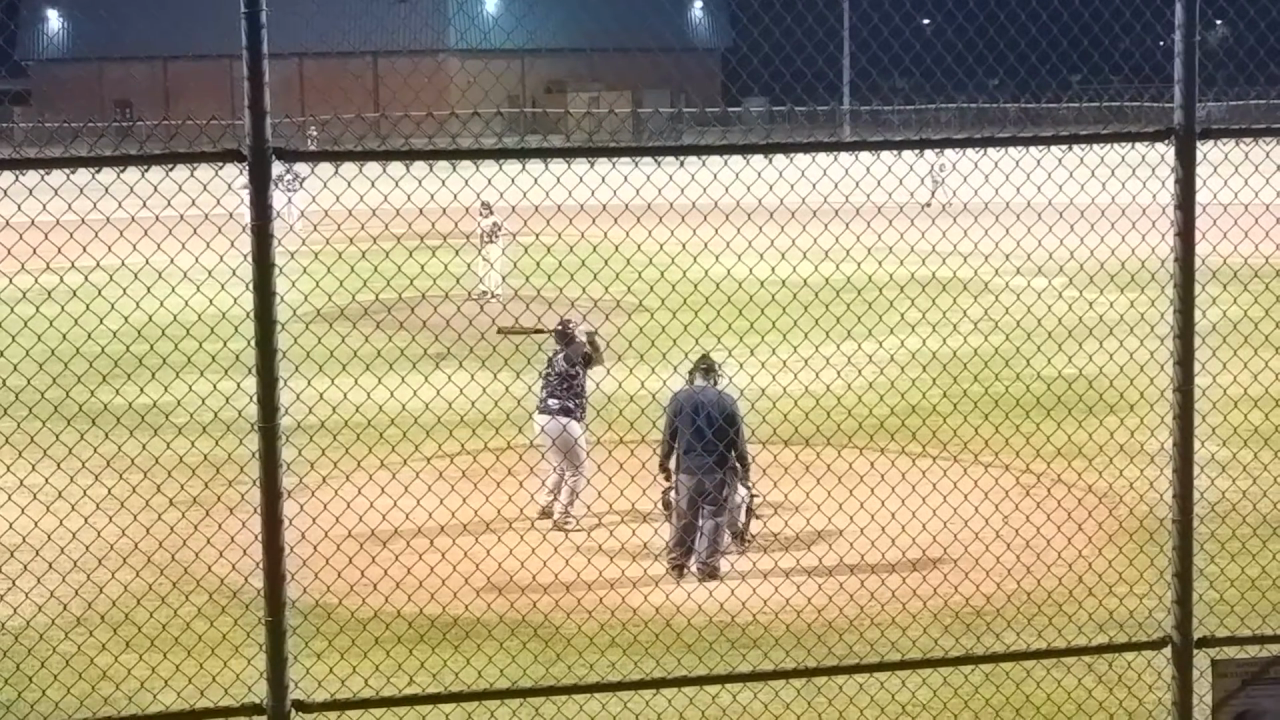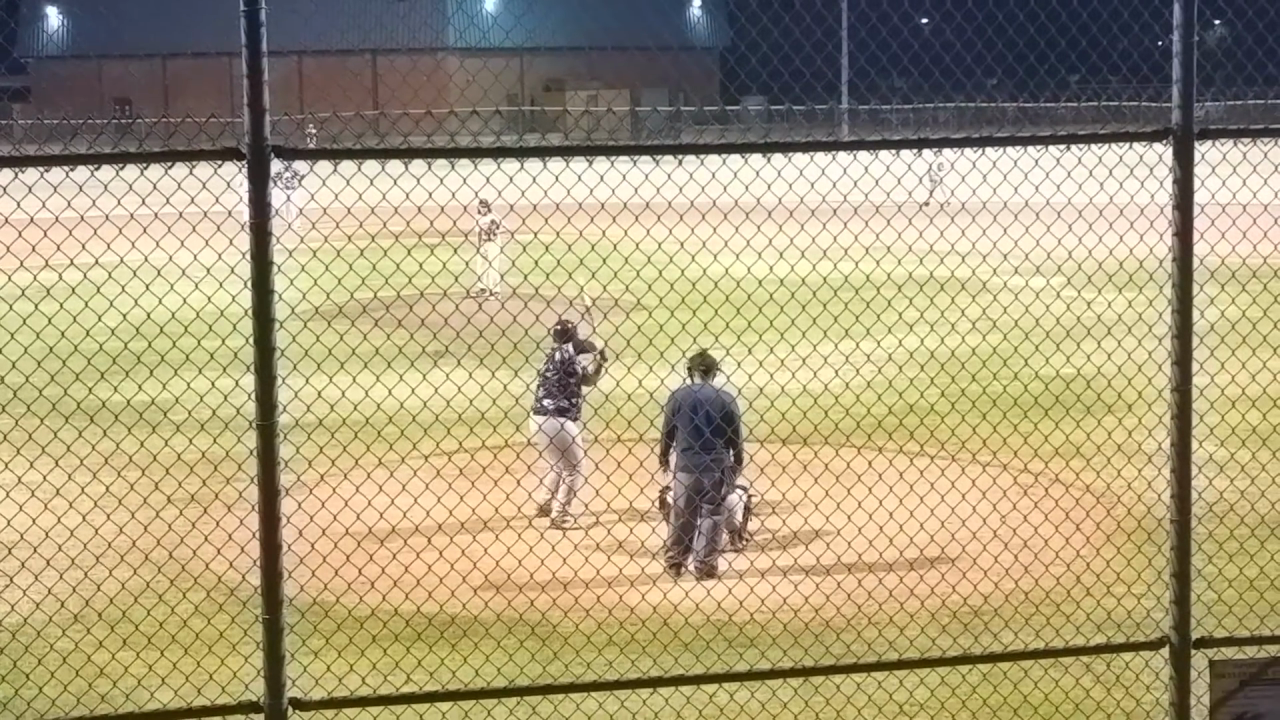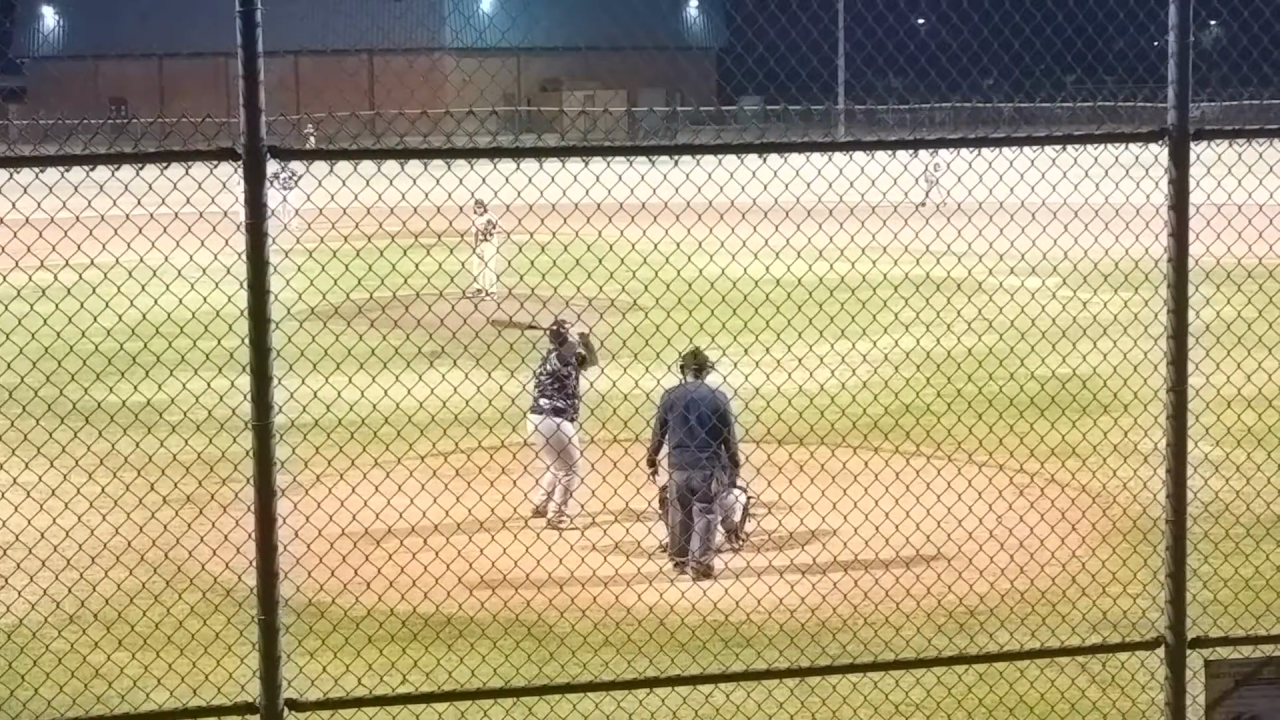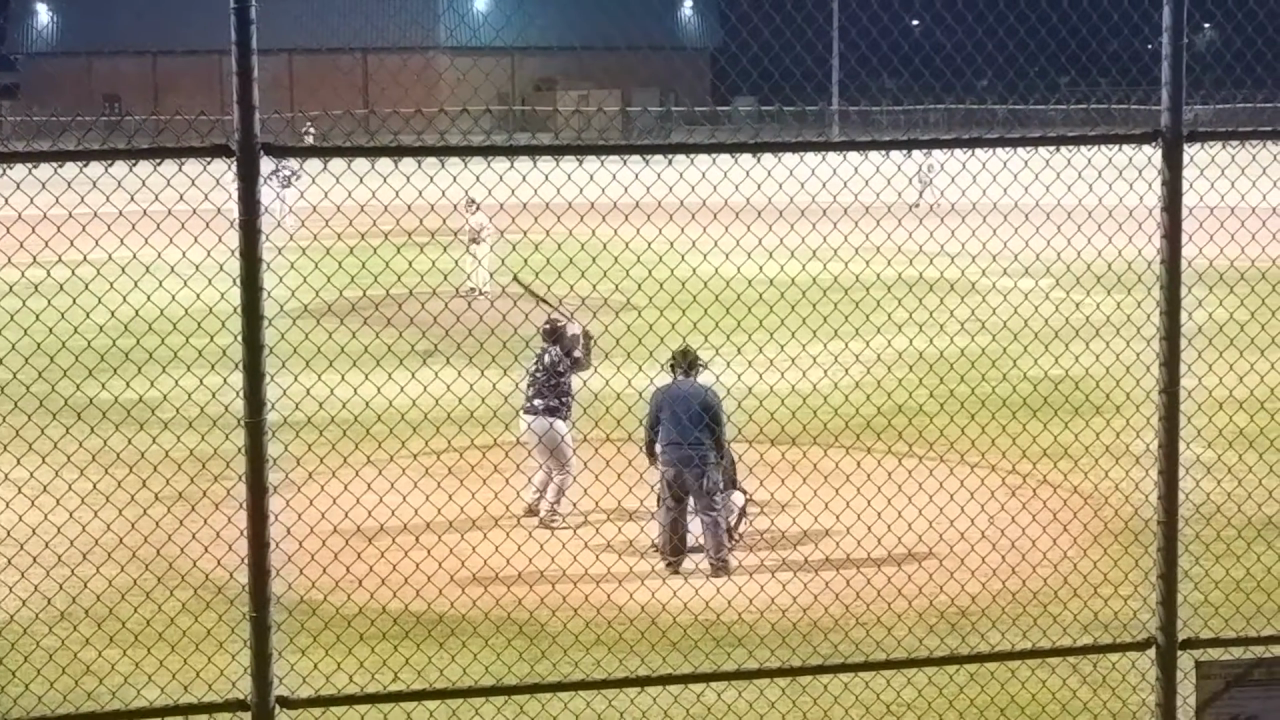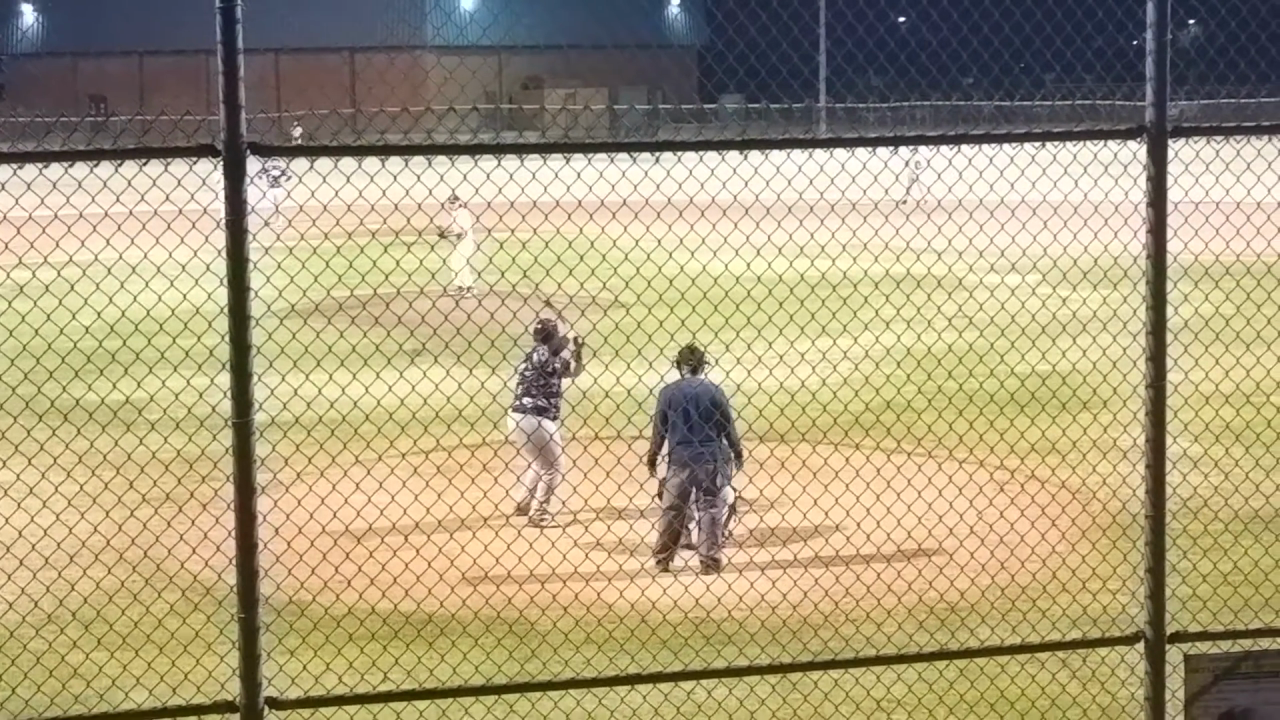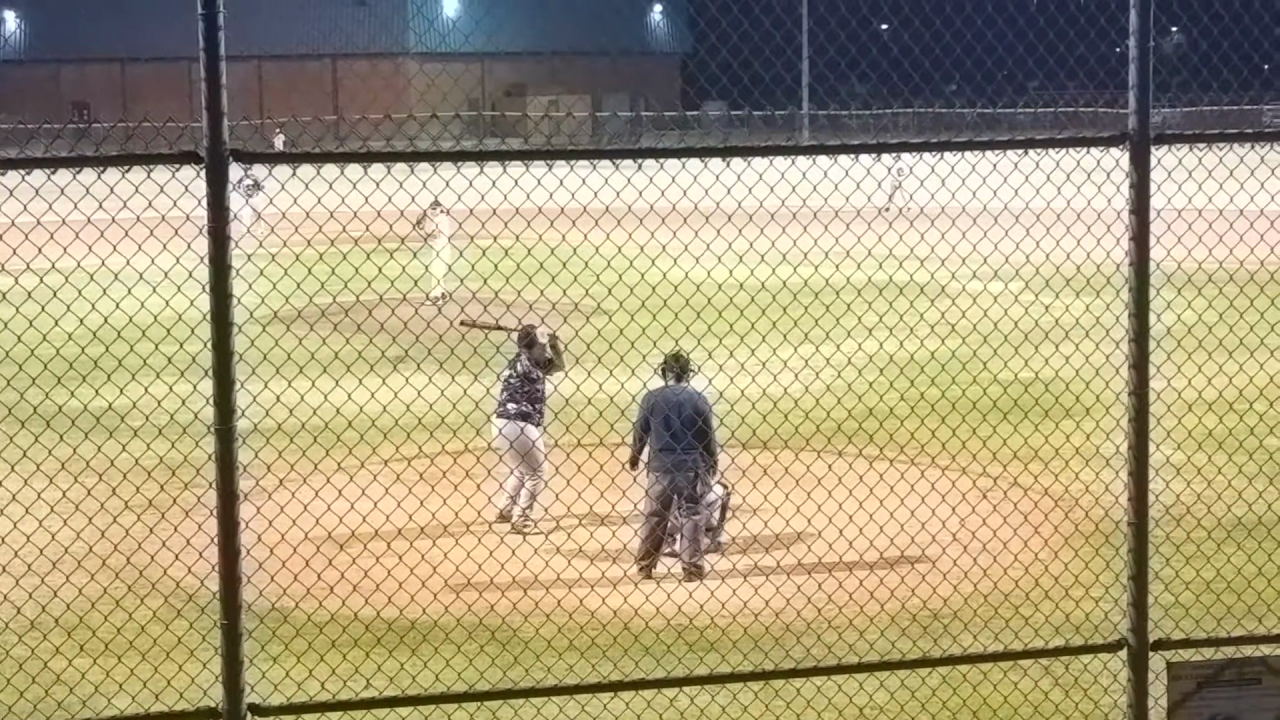
dt=0.5s
person 1, frame 1
left shoulder: (679, 398)
right shoulder: (726, 400)
left elbow: (669, 437)
right elbow: (737, 439)
left wrist: (664, 464)
right wrist: (744, 467)
left hip: (687, 468)
right hip: (719, 469)
left knee: (683, 518)
right knee: (714, 518)
left ankle: (677, 564)
right ankle: (707, 567)
person 1, frame 2
left shoulder: (678, 397)
right shoulder: (725, 398)
left elbow: (667, 435)
right elbow: (736, 437)
left wrist: (664, 458)
right wrist: (738, 462)
left hip: (686, 466)
right hip: (717, 467)
left knee: (681, 516)
right knee: (712, 517)
left ankle: (674, 563)
right ankle: (705, 565)
person 1, frame 3
left shoulder: (670, 396)
right shoulder: (717, 397)
left elbow: (659, 433)
right elbow: (728, 437)
left wrist: (652, 459)
right wrist: (734, 465)
left hip: (679, 465)
right hip: (709, 465)
left knee: (678, 514)
right knee: (706, 516)
left ankle: (680, 560)
right ankle: (700, 566)
person 1, frame 4
left shoulder: (661, 394)
right shoulder: (708, 394)
left elbow: (650, 430)
right elbow: (719, 433)
left wrist: (650, 453)
right wrist: (720, 458)
left hip: (671, 461)
right hip: (703, 461)
left knee: (670, 513)
right knee: (712, 513)
left ankle: (672, 561)
right ankle: (718, 563)
person 1, frame 5
left shoulder: (668, 392)
right shoulder: (714, 391)
left elbow: (659, 429)
right elbow: (728, 427)
left wrist: (652, 456)
right wrist: (738, 453)
left hip: (679, 459)
right hip: (710, 459)
left knee: (671, 510)
right knee: (710, 511)
left ankle: (662, 559)
right ankle: (710, 561)
person 1, frame 6
left shoulder: (651, 398)
right shoulder: (698, 399)
left elbow: (640, 433)
right elbow: (709, 437)
left wrist: (634, 456)
right wrist: (712, 463)
left hip: (661, 467)
right hip: (692, 467)
left knee: (654, 517)
right knee: (692, 517)
left ankle: (644, 565)
right ankle: (692, 568)
person 2, frame 1
left shoulder: (574, 357)
right shoulder: (560, 359)
left elbow: (598, 359)
right elbow: (573, 356)
left wrist: (592, 341)
right wrist: (580, 340)
left hip: (549, 420)
right hip: (559, 421)
left knee: (560, 466)
right knee: (576, 469)
left ankle: (546, 506)
right ankle: (563, 517)
person 2, frame 2
left shoulder: (569, 360)
right shoulder: (559, 355)
left elbow: (589, 381)
right elbow: (581, 346)
left wrist: (599, 362)
right wrist: (595, 349)
left hip: (547, 420)
right hip: (554, 421)
left knee: (559, 465)
right knee: (574, 468)
left ankle: (545, 504)
right ankle: (561, 515)
person 2, frame 3
left shoulder: (568, 357)
right shoulder: (552, 358)
left elbow: (592, 360)
right elbow: (565, 357)
left wrist: (585, 341)
right wrist: (573, 340)
left hip: (551, 421)
right hip: (551, 421)
left knee: (556, 466)
right knee: (570, 468)
left ankle: (542, 506)
right ankle: (558, 516)
person 2, frame 4
left shoulder: (560, 356)
right shoulder: (549, 355)
left elbow: (583, 364)
right elbow: (568, 348)
left wrist: (587, 343)
right wrist: (575, 332)
left hip: (538, 420)
right hip: (546, 420)
left knee: (548, 464)
right knee: (563, 468)
left ankle: (533, 505)
right ankle: (550, 515)
person 2, frame 5
left shoulder: (553, 358)
right shoulder: (539, 354)
left elbow: (574, 372)
right elbow: (556, 347)
left wrist: (577, 351)
right wrist: (568, 337)
left hip: (524, 419)
right hip: (533, 420)
left knee: (539, 463)
right knee: (553, 467)
left ankle: (524, 504)
right ankle: (539, 514)
person 2, frame 6
left shoulder: (532, 361)
right shoulder: (521, 362)
left elbow: (559, 366)
right elbow: (538, 359)
left wrist: (554, 345)
right wrist: (542, 339)
left hip: (508, 425)
right hip: (517, 425)
left knee: (519, 470)
right knee: (536, 473)
left ankle: (505, 511)
right ankle: (521, 520)
